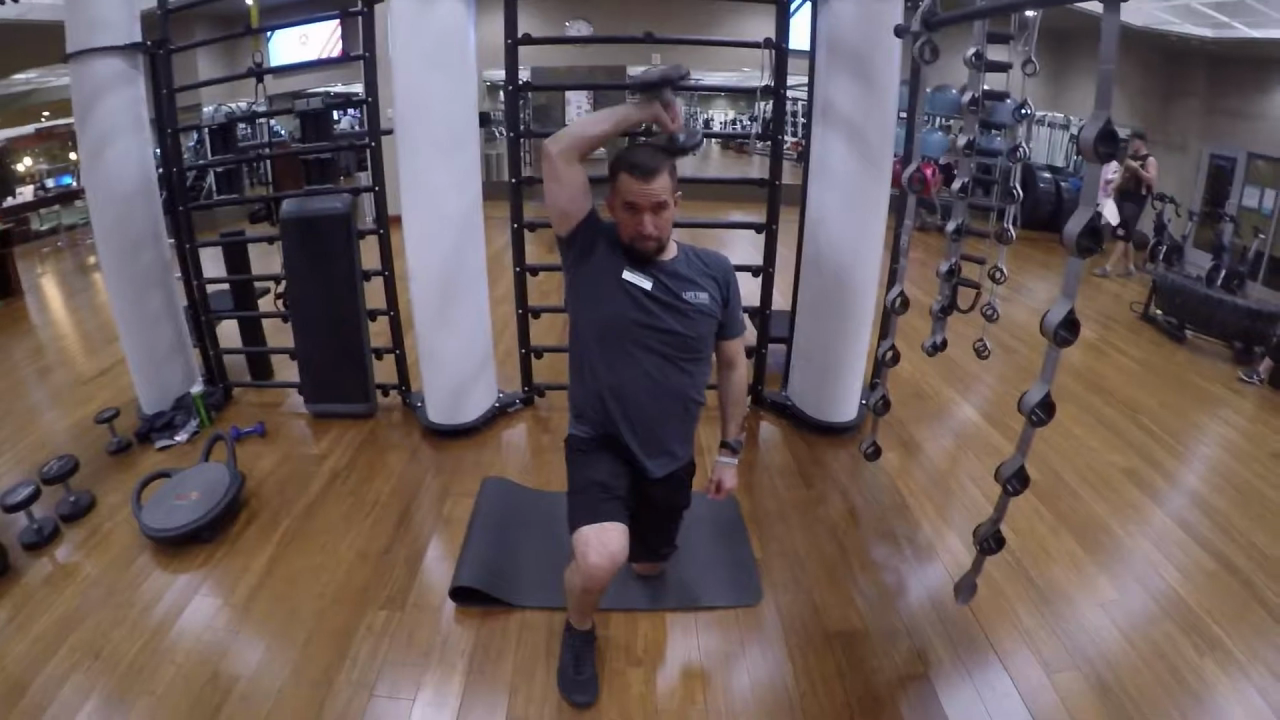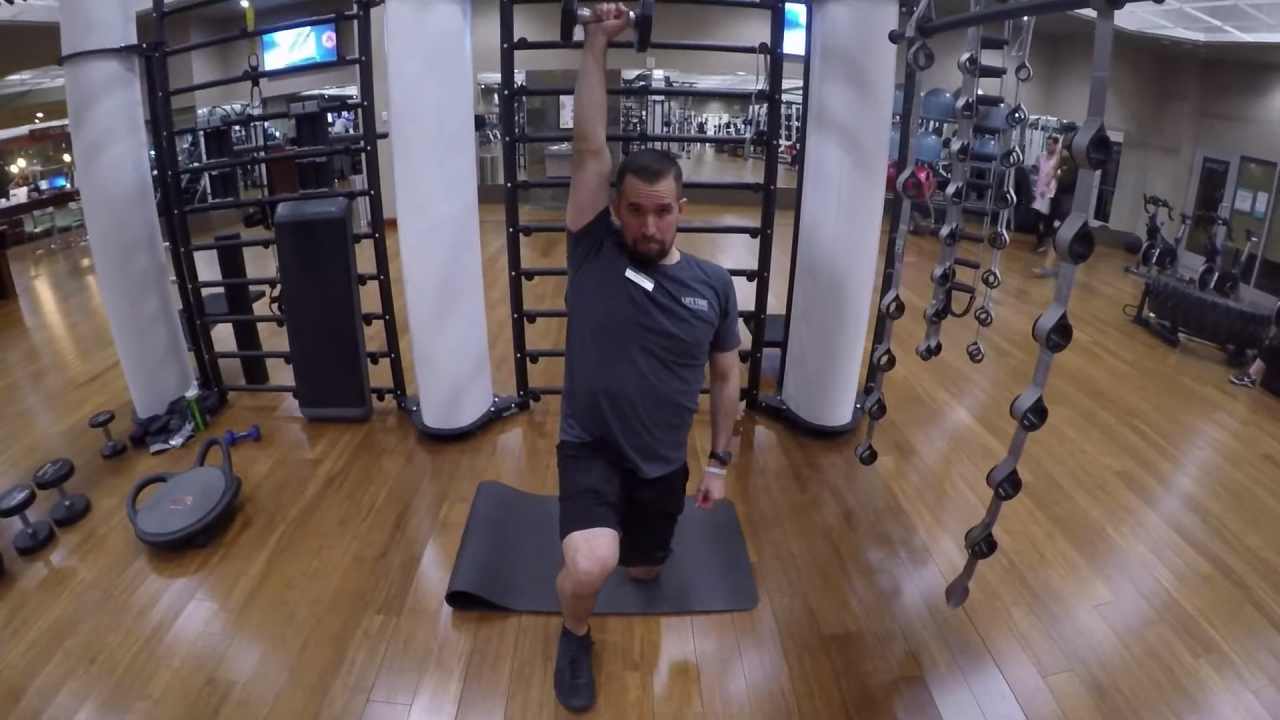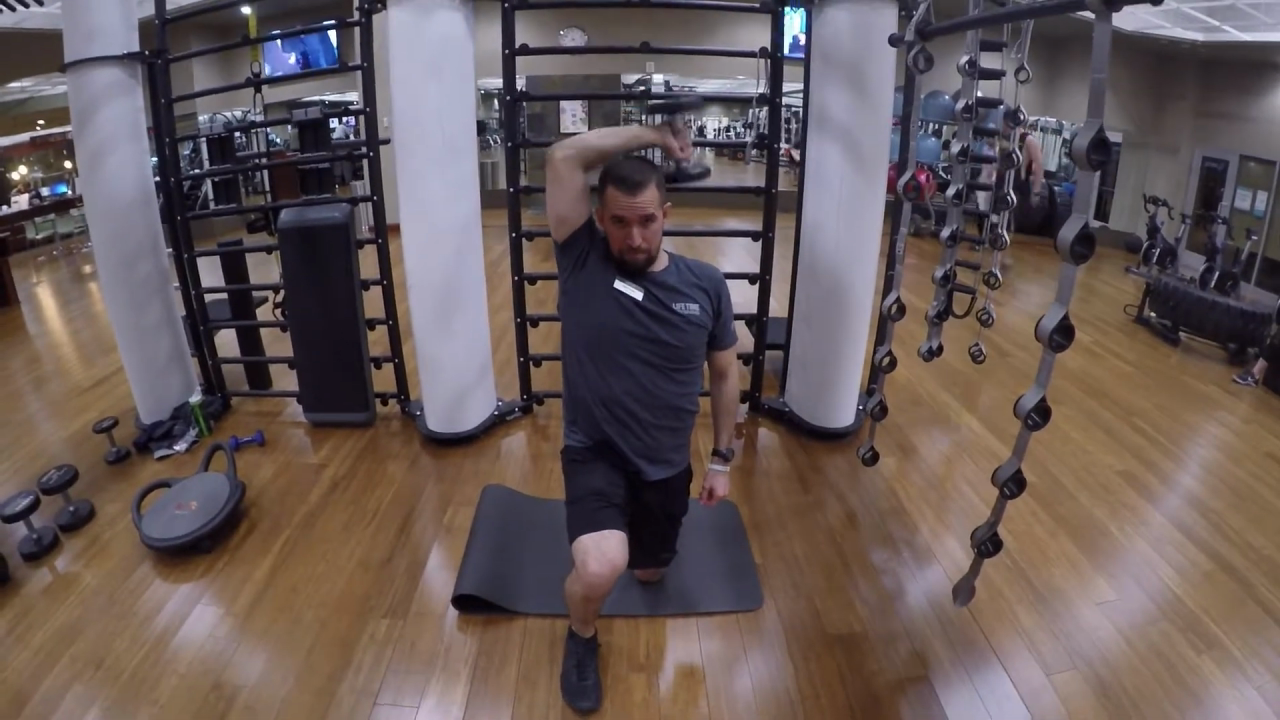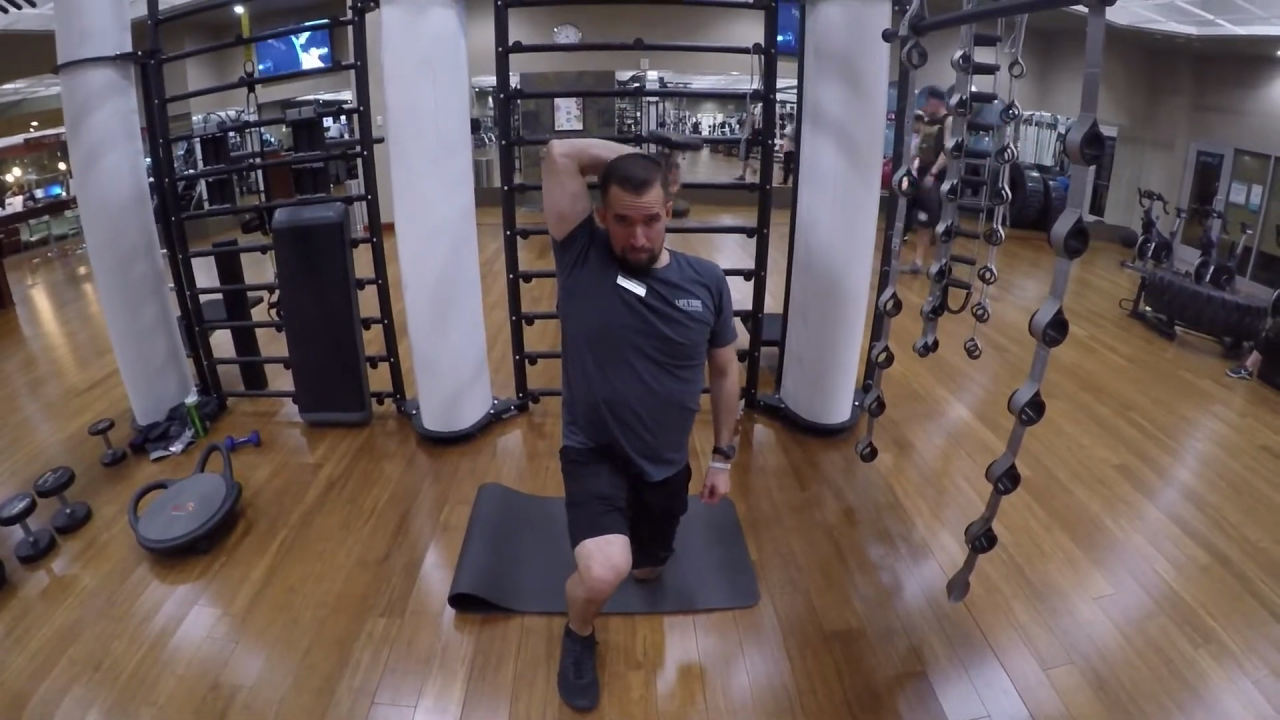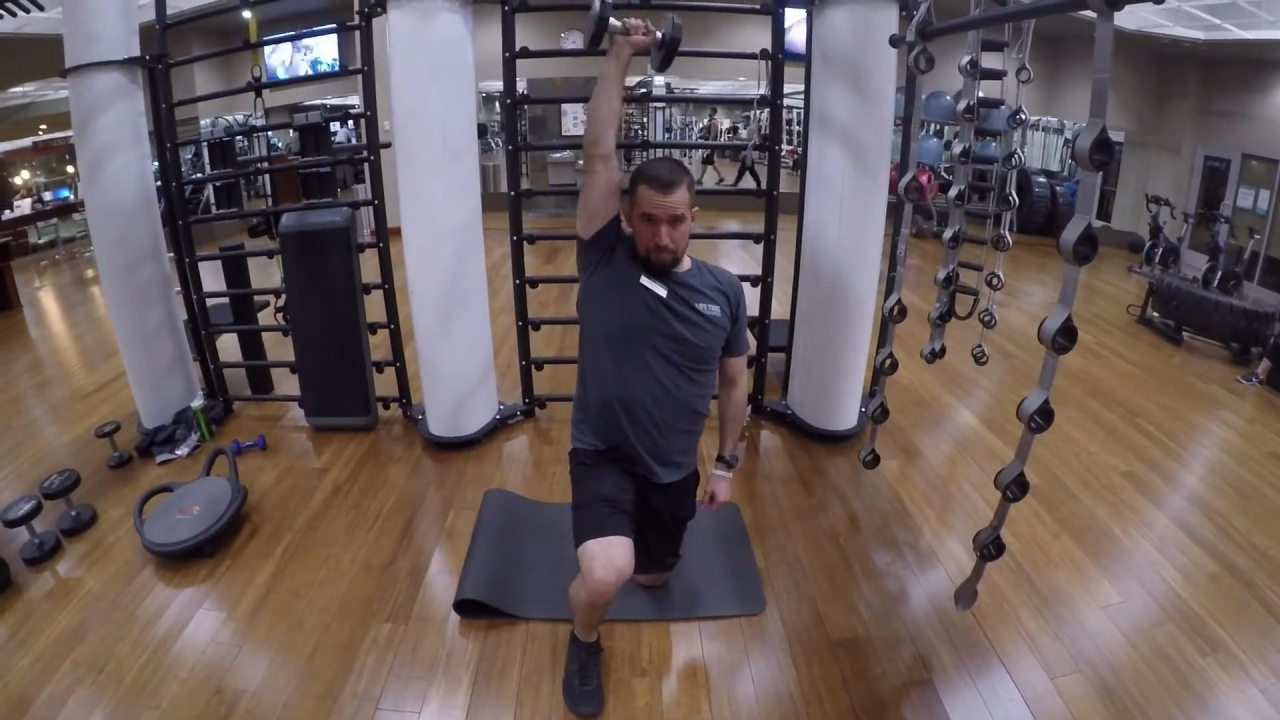
dt=1s
person 1, frame 1
left shoulder: (714, 272)
right shoulder: (590, 251)
left elbow: (733, 366)
right elbow: (556, 153)
left wrist: (730, 451)
right wrist: (640, 112)
left hip: (670, 456)
right hip: (598, 444)
left knee: (648, 566)
right knee: (600, 562)
left ankle: (643, 525)
right ankle: (578, 631)
person 1, frame 2
left shoulder: (712, 284)
right shoulder: (595, 254)
left elbow: (726, 378)
right elbow: (589, 150)
left wrist: (718, 463)
left hip: (664, 462)
right hip: (590, 448)
left knee: (644, 570)
right knee: (590, 567)
left ankle: (635, 527)
right ankle: (574, 636)
person 1, frame 3
left shoulder: (705, 285)
right shoulder: (582, 259)
left elbow: (725, 375)
right elbow: (562, 157)
left wrist: (721, 459)
right wrist: (650, 135)
left hip: (667, 462)
right hip: (594, 453)
left knee: (649, 572)
right knee: (599, 569)
left ankle: (639, 532)
right ankle: (581, 637)
person 1, frame 4
left shoulder: (706, 281)
right shoulder: (583, 258)
left elbow: (725, 373)
right elbow: (559, 156)
left wrist: (723, 457)
right wrist: (645, 158)
left hip: (667, 463)
right hip: (593, 455)
left knee: (647, 569)
right knee: (603, 574)
left ankle: (632, 538)
right ankle: (578, 636)
person 1, frame 5
left shoulder: (722, 290)
right shoulder: (605, 261)
left elbow: (734, 383)
right elbow: (598, 154)
left wrist: (726, 465)
right wrist: (620, 55)
left hip: (675, 468)
right hip: (602, 456)
left knee: (652, 577)
right knee: (606, 574)
left ankle: (645, 535)
right ankle: (583, 642)
